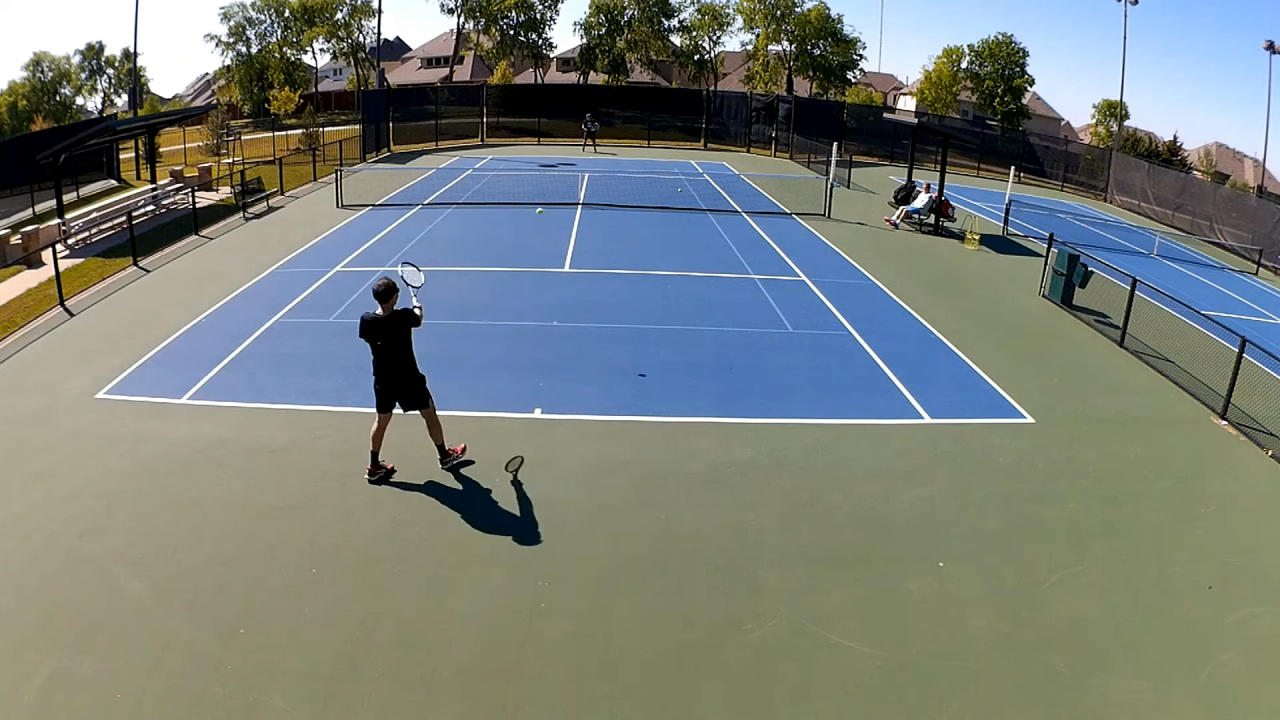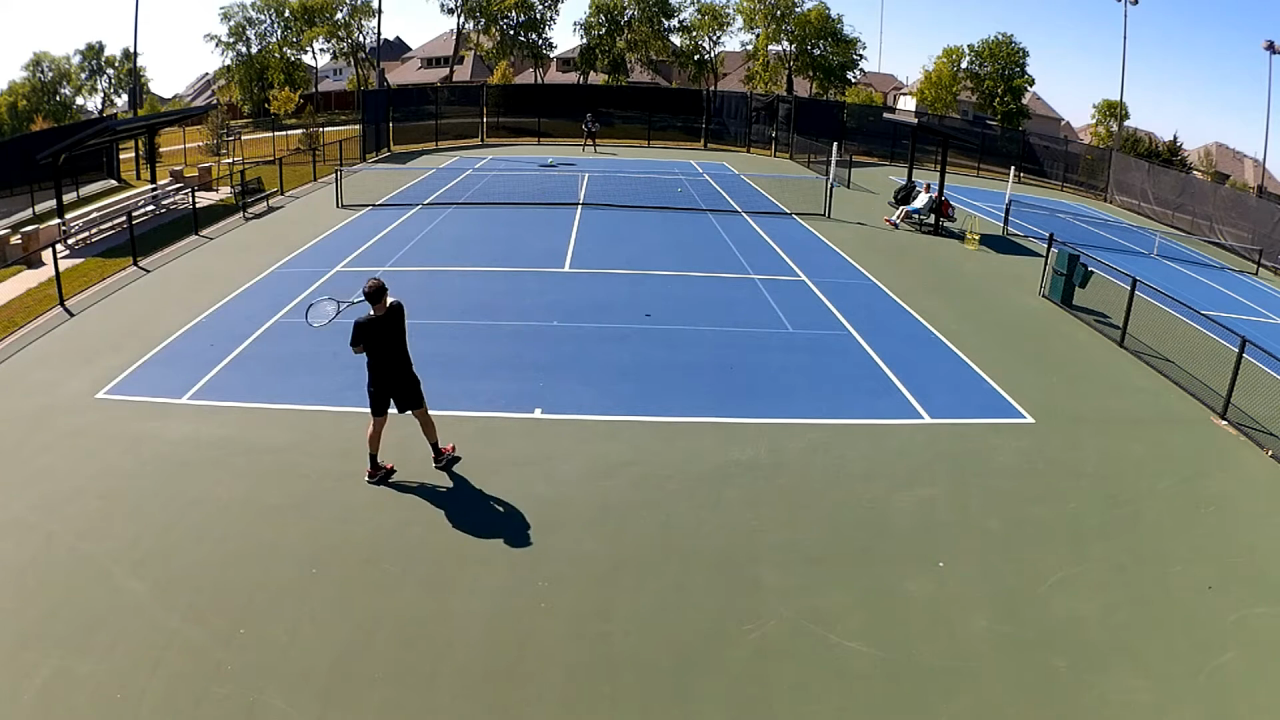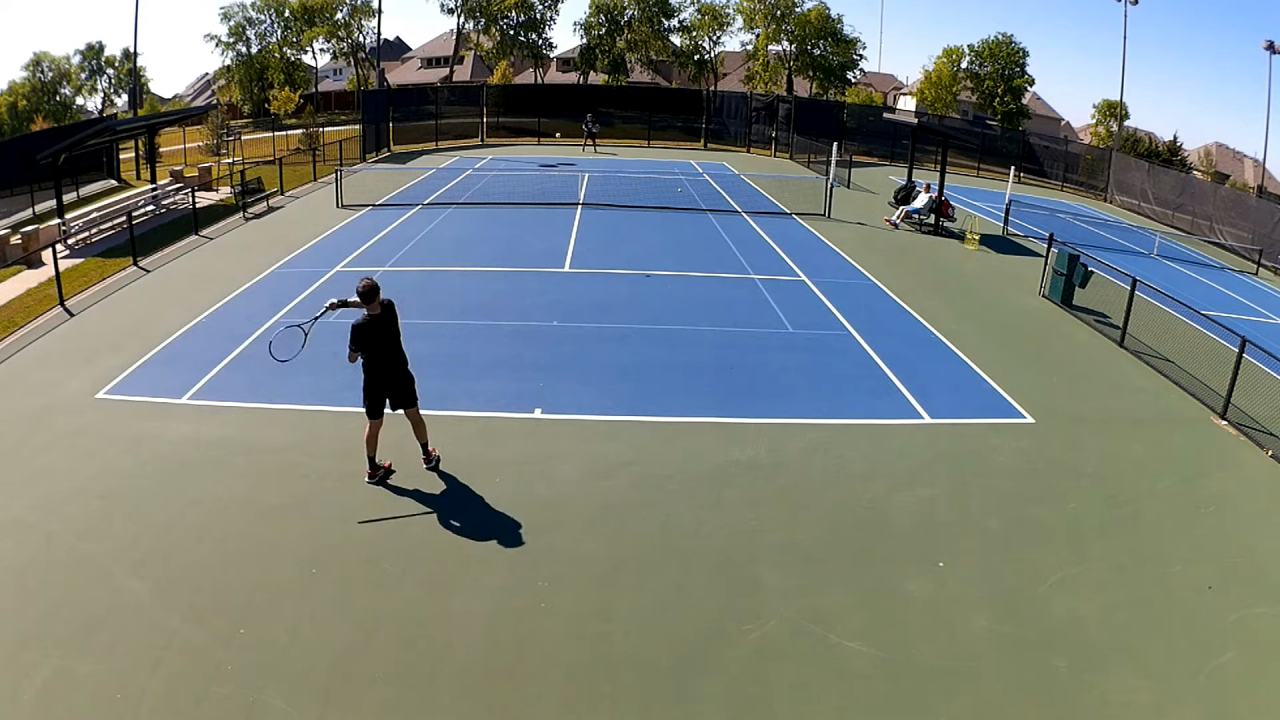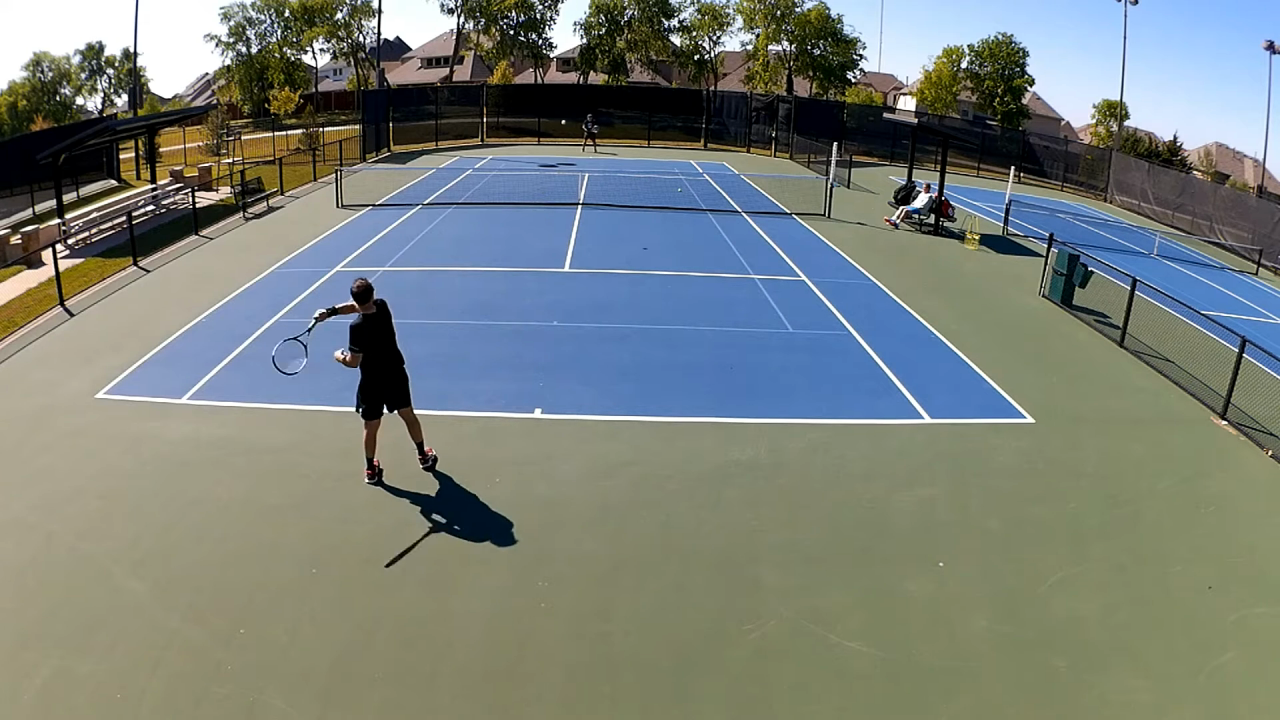
dt=0.1s
person 1, frame 1
left shoulder: (366, 320)
right shoulder: (403, 317)
right elbow: (417, 319)
right wrist: (416, 304)
left hip: (382, 378)
right hip: (407, 378)
left knee: (382, 421)
right knee: (430, 415)
left ankle: (374, 467)
right ankle: (445, 456)
person 1, frame 2
left shoulder: (361, 324)
right shoulder: (397, 309)
left elbow: (357, 350)
right wrist: (385, 298)
left hip: (377, 381)
right hip: (404, 377)
left knee: (377, 423)
right knee: (422, 416)
left ankle: (373, 469)
right ankle: (439, 455)
person 1, frame 3
left shoulder: (359, 326)
right shoulder: (388, 306)
left elbow: (352, 358)
right elbow: (372, 303)
right wrist: (341, 303)
left hip: (372, 380)
right hip: (399, 375)
left knee: (374, 424)
right knee: (414, 416)
left ankle: (373, 468)
right ankle: (428, 456)
person 1, frame 4
left shoulder: (357, 327)
right shoulder: (382, 305)
left elbow: (353, 362)
right elbow: (356, 307)
left wrist: (340, 356)
right wrist: (330, 311)
left hip: (373, 381)
right hip: (397, 374)
left knee: (371, 427)
right knee: (409, 416)
left ankle: (371, 470)
right ankle: (425, 457)
